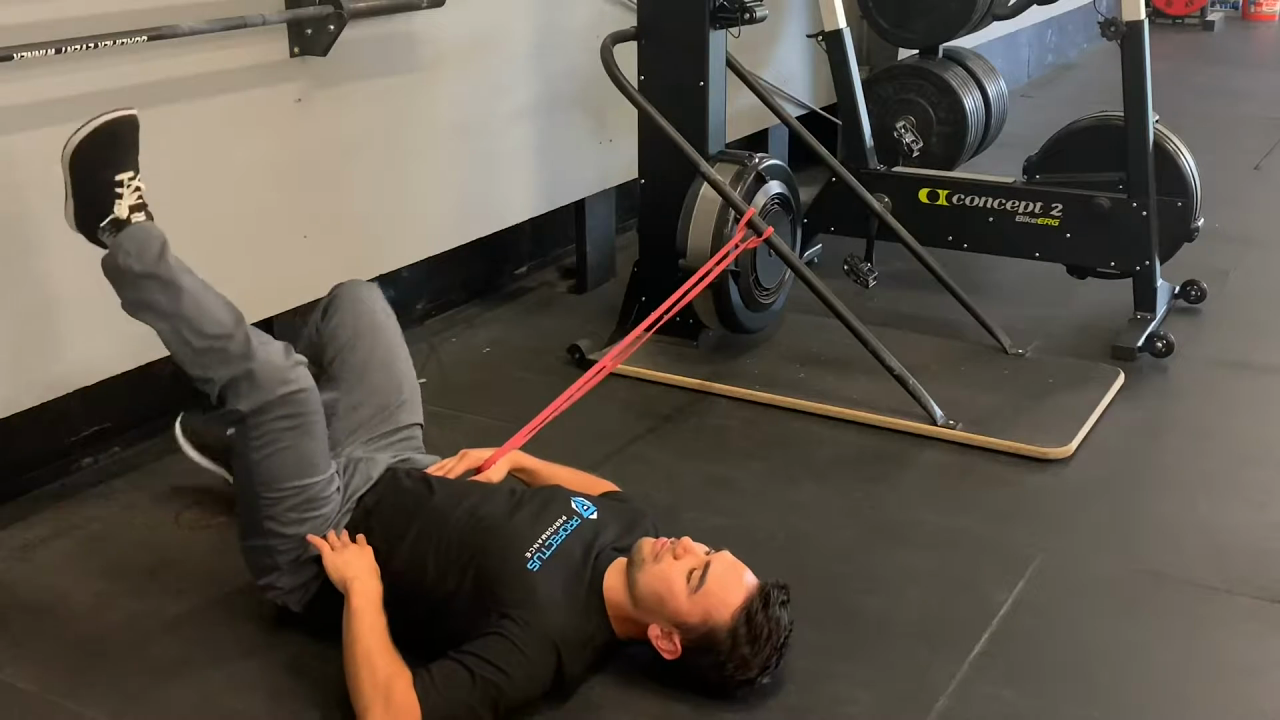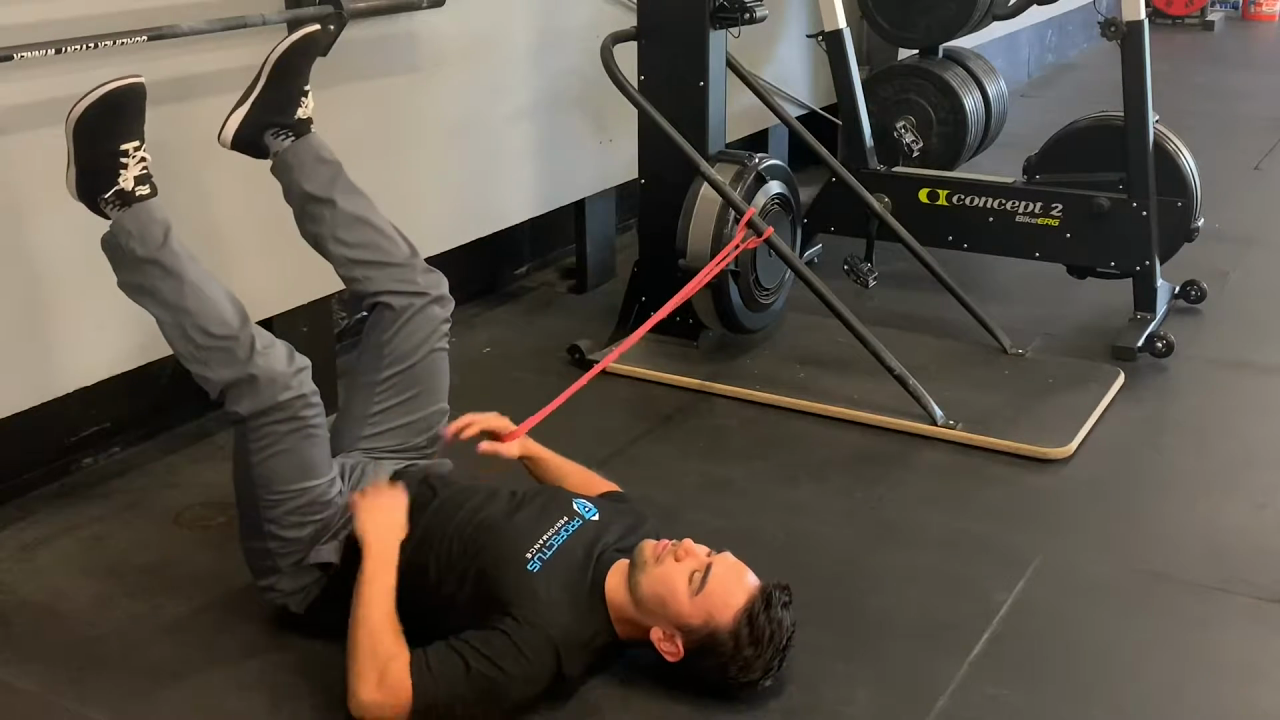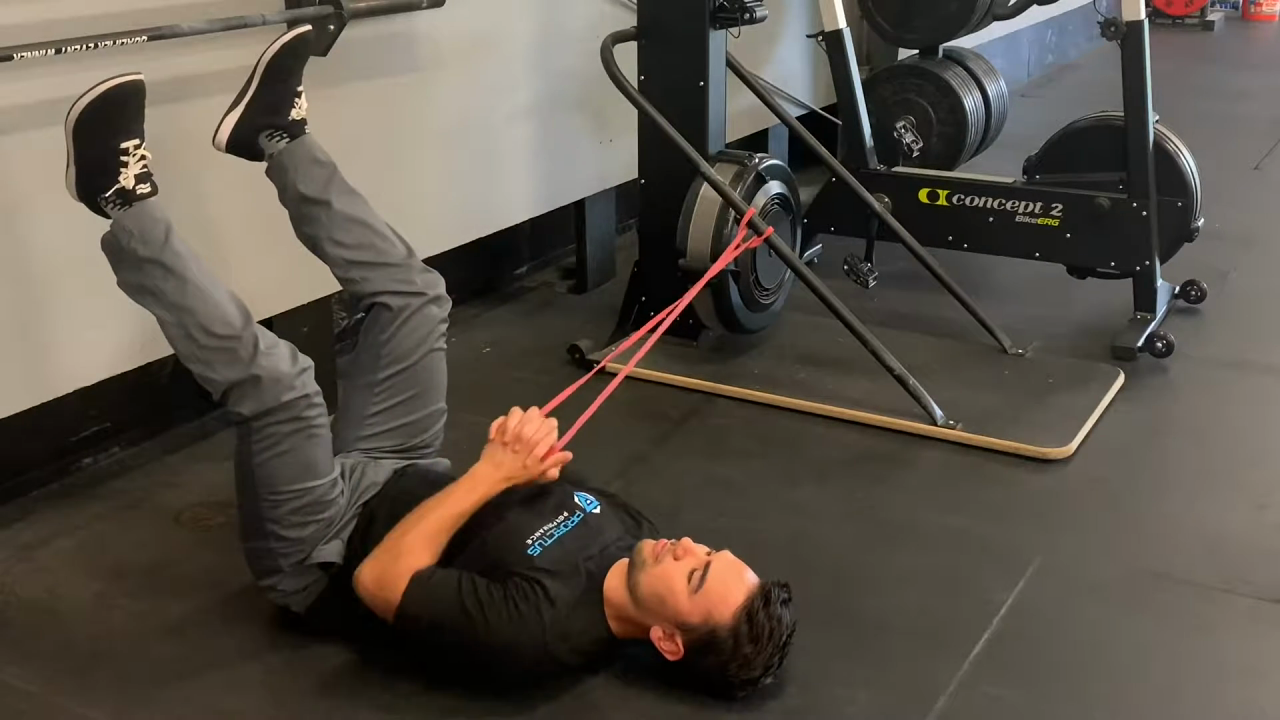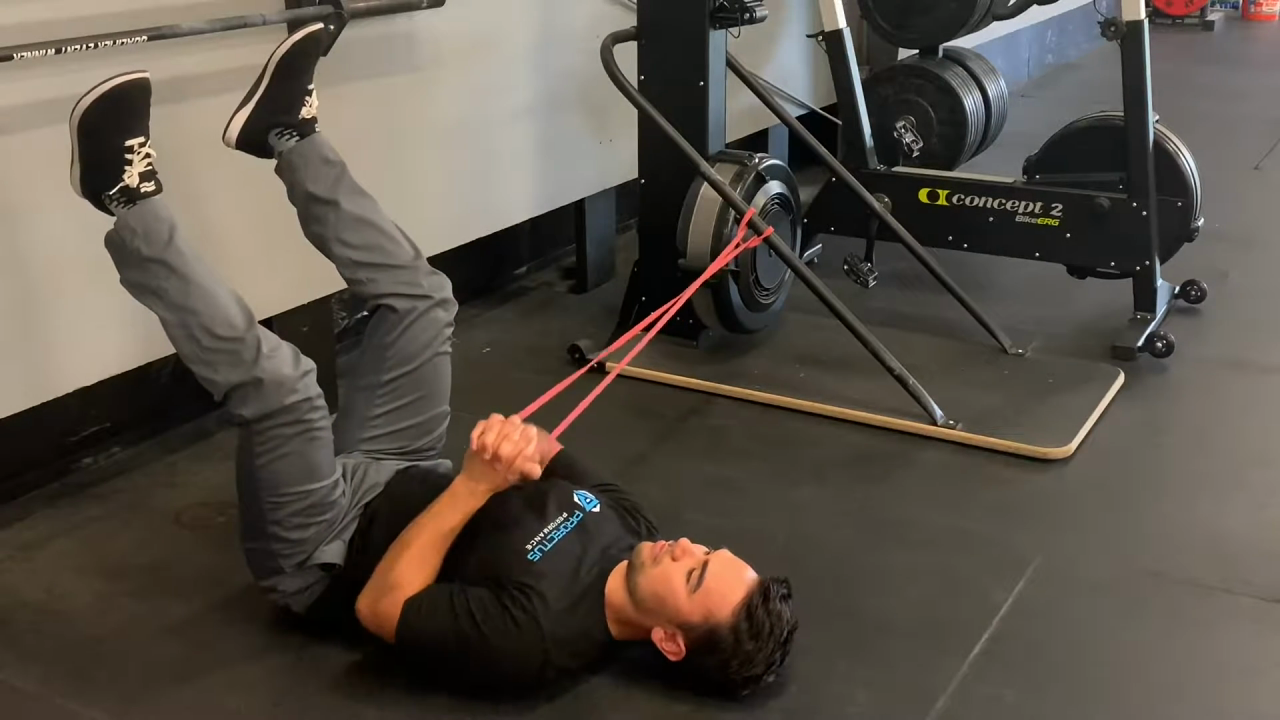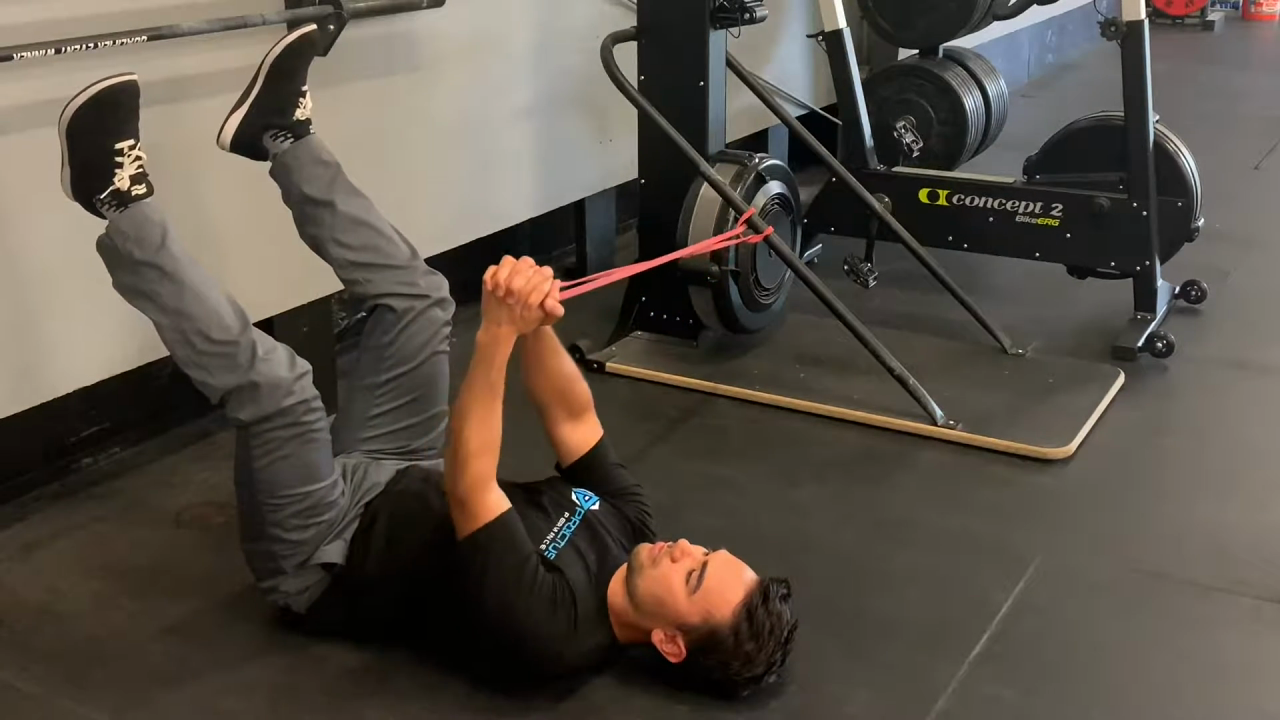
dt=1s
person 1, frame 1
left shoulder: (547, 637)
right shoulder: (627, 531)
right elbow: (596, 490)
left wrist: (362, 587)
right wrist: (513, 461)
left hip: (319, 550)
right hip: (394, 476)
left knee: (274, 375)
right knee: (352, 303)
left ankle: (124, 233)
right ankle: (243, 446)
person 1, frame 2
left shoulder: (549, 638)
right shoulder: (627, 536)
right elbow: (601, 488)
left wrist: (379, 545)
right wrist: (527, 447)
left hip: (317, 551)
right hip: (390, 478)
left knee: (272, 377)
right knee: (415, 295)
left ankle: (127, 205)
right ankle: (282, 135)
person 1, frame 3
left shoulder: (543, 630)
right shoulder: (625, 530)
left elbow: (379, 581)
right elbow: (545, 479)
left wrist: (489, 472)
right wrist: (529, 450)
left hip: (323, 549)
right hip: (392, 478)
left knee: (273, 374)
right knee: (413, 293)
left ankle: (128, 205)
right ankle: (276, 135)
person 1, frame 4
left shoulder: (540, 639)
right shoulder: (624, 526)
left elbow: (380, 608)
right elbow: (548, 453)
left wrist: (473, 485)
right wrist: (518, 442)
left hip: (320, 555)
right hip: (392, 479)
left knee: (275, 377)
right knee: (418, 296)
left ankle: (131, 201)
right ankle: (288, 135)
person 1, frame 5
left shoulder: (555, 633)
right shoulder: (625, 526)
left elbow: (468, 490)
right elbow: (574, 420)
left wrist: (498, 335)
right wrist: (537, 327)
left hip: (320, 555)
right hip: (389, 481)
left knee: (273, 380)
right knee: (418, 297)
left ankle: (123, 203)
right ankle: (281, 137)
